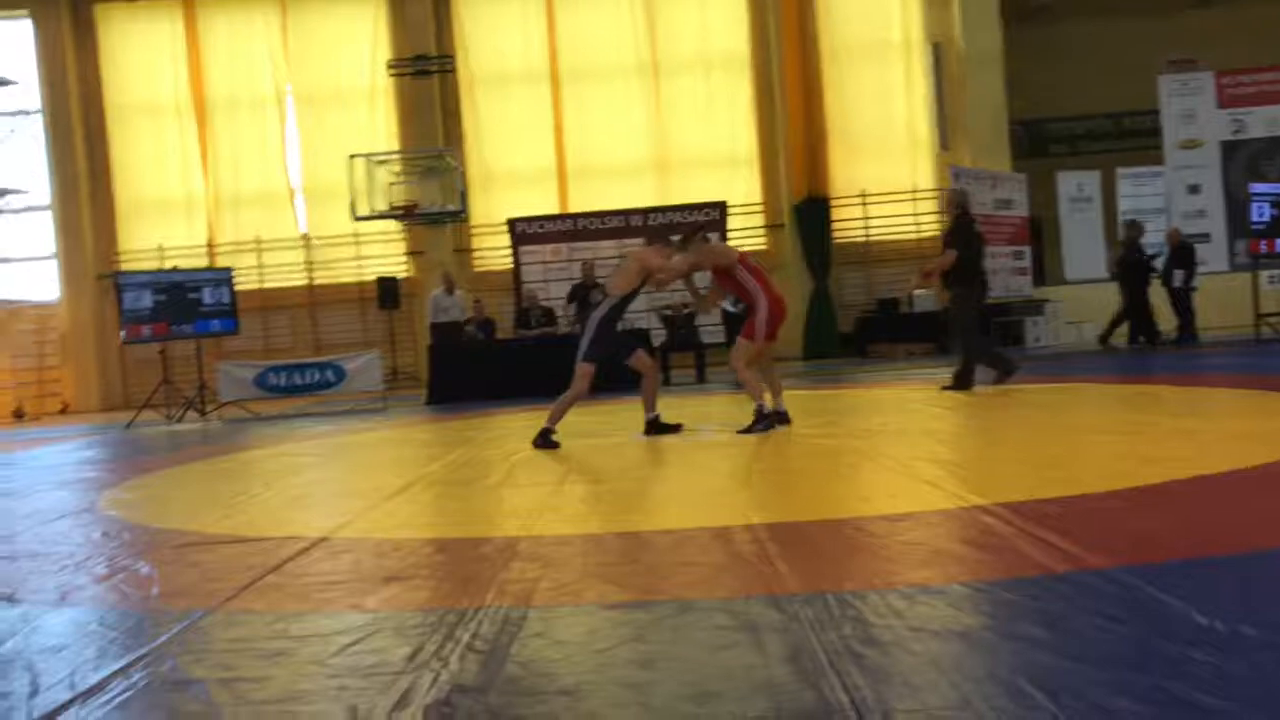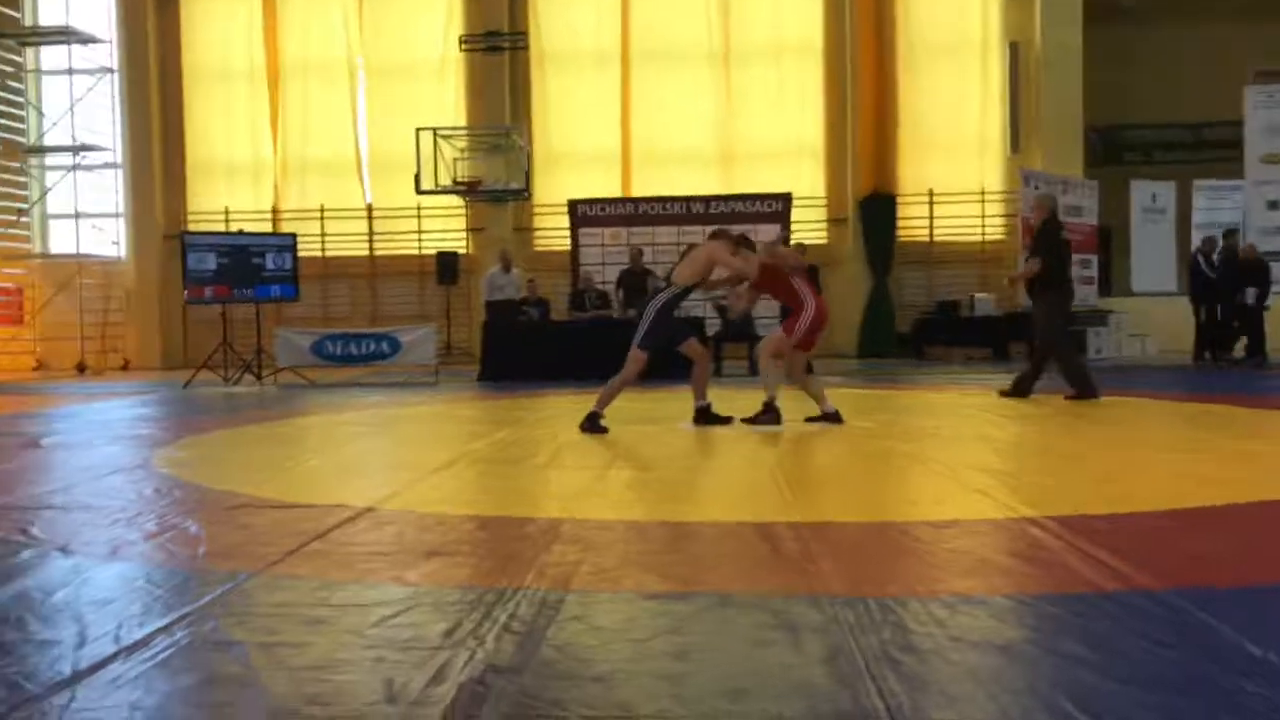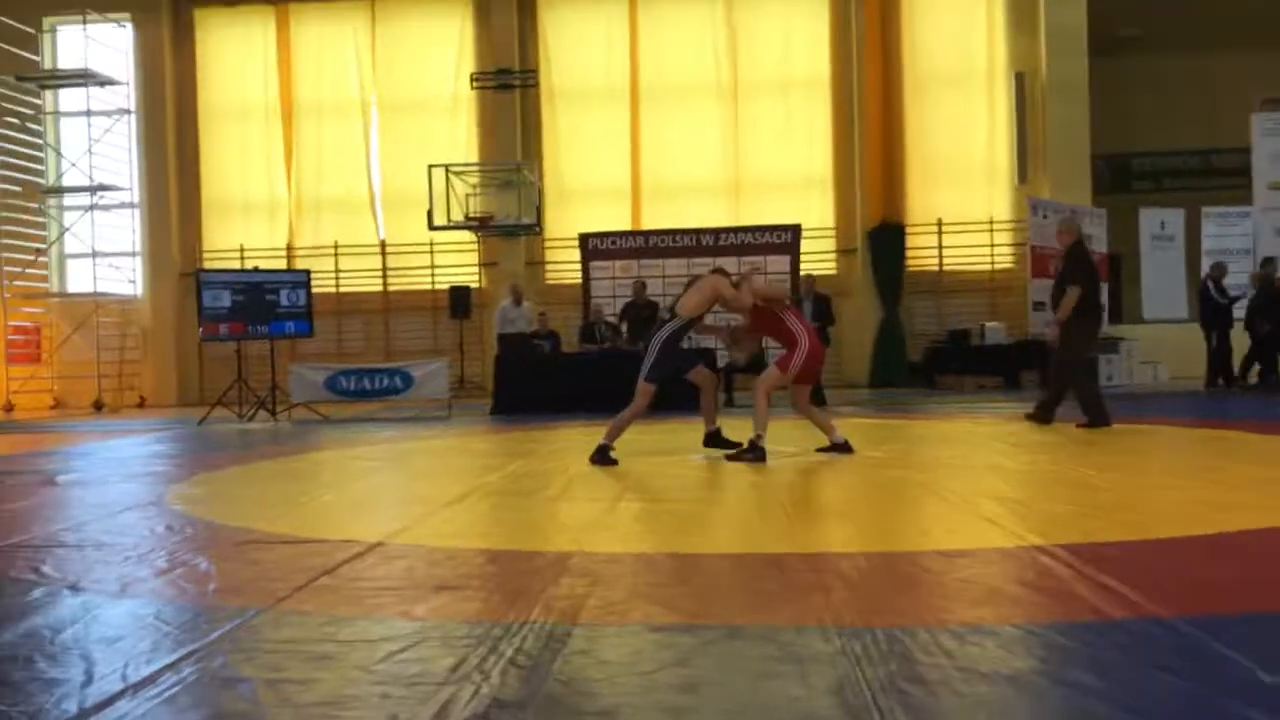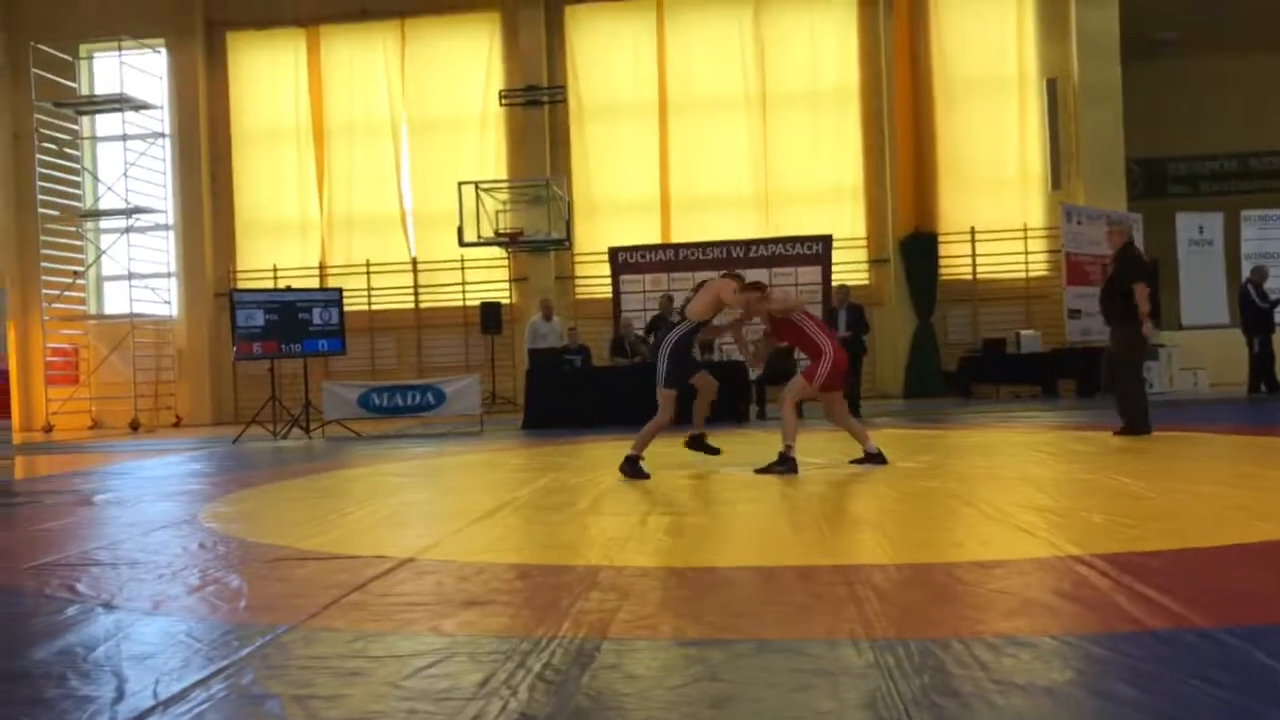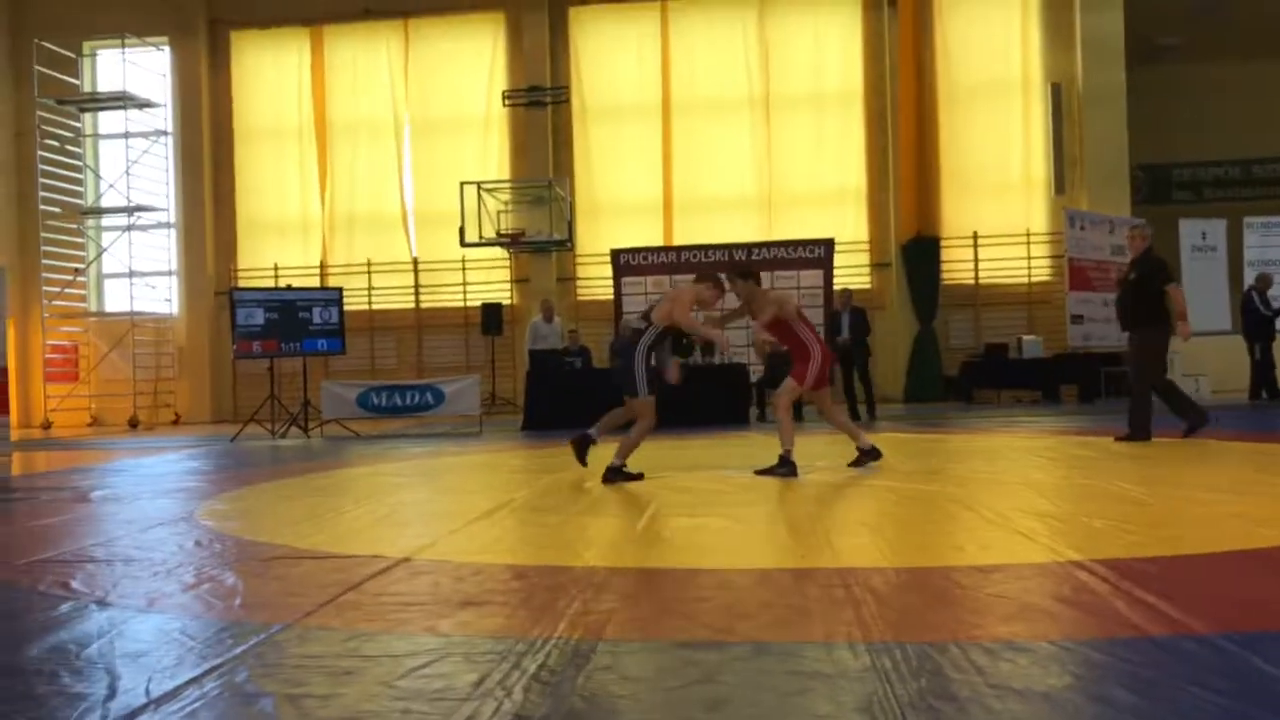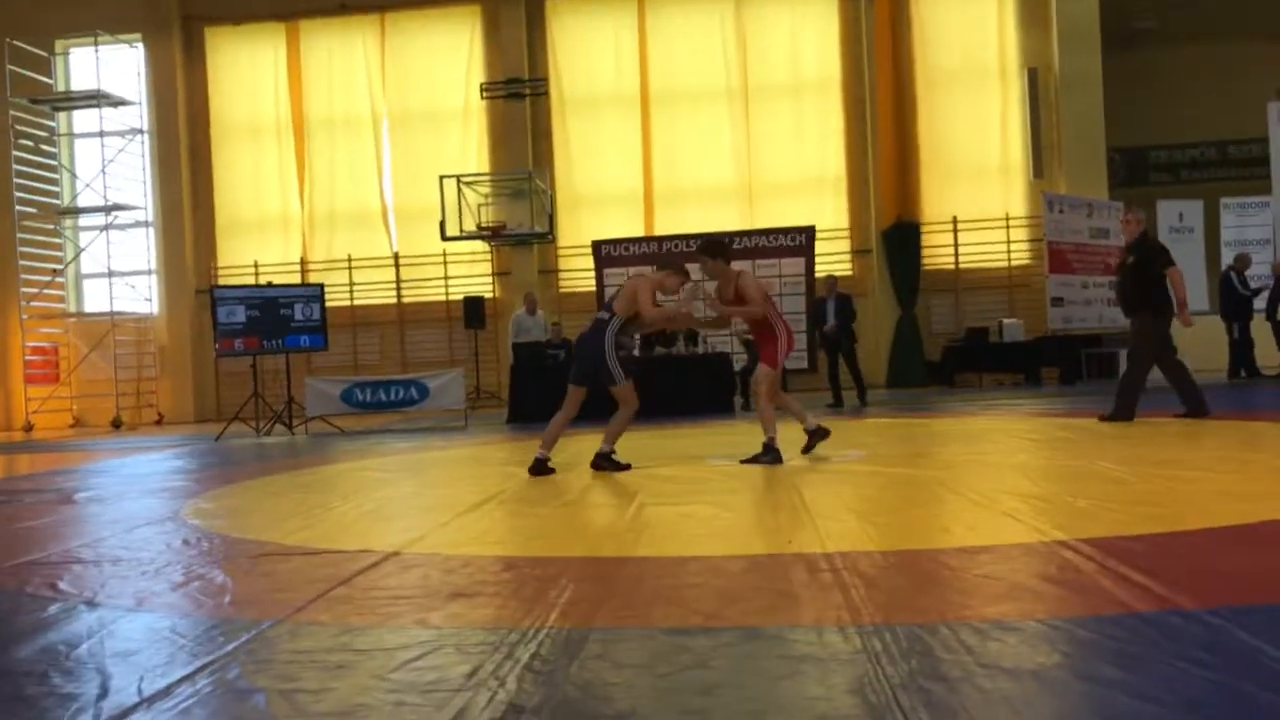
dt=0.2s
person 1, frame 1
left shoulder: (958, 227)
right shoulder: (971, 226)
left elbow: (950, 258)
left wrist: (929, 271)
right wrist: (938, 271)
left hip: (963, 287)
right hip: (974, 285)
left knee: (966, 332)
right knee: (970, 333)
left ankle: (1003, 365)
right ankle: (962, 379)
person 1, frame 2
left shoulder: (1045, 233)
right shoulder: (1058, 232)
left elbow: (1035, 266)
left wrist: (1015, 277)
left hip: (1050, 296)
right hip: (1059, 293)
left knee: (1057, 343)
right knee: (1042, 343)
left ankle: (1085, 387)
right ankle: (1022, 386)
person 1, frame 3
left shoulder: (1075, 258)
right shoulder: (1080, 255)
left elbow: (1073, 293)
left wrist: (1056, 322)
left hip: (1079, 322)
right hip: (1080, 321)
left knee: (1077, 370)
right knee: (1061, 368)
left ankle: (1098, 416)
right ankle: (1045, 411)
person 1, frame 4
left shoulder: (1130, 259)
right shoulder: (1122, 258)
left elbow: (1140, 289)
left wrist: (1145, 319)
right wrist: (1105, 280)
left hip: (1131, 326)
right hip: (1122, 325)
left knee: (1127, 375)
right knee: (1118, 372)
left ankle: (1138, 424)
right ankle: (1132, 421)
person 1, frame 5
left shoulder: (1153, 264)
right shoulder: (1136, 265)
left elbow: (1173, 291)
left wrist: (1181, 320)
right wrist: (1120, 284)
left hip: (1151, 331)
right hip: (1141, 332)
left knee: (1140, 381)
right knee: (1155, 380)
left ankle: (1139, 430)
right ankle: (1195, 416)
person 1, frame 6
left shoulder: (1151, 247)
right shoulder: (1131, 250)
left elbow: (1174, 274)
left wrist: (1182, 307)
right wrist: (1118, 269)
left hip: (1151, 314)
right hip: (1143, 315)
left knee: (1137, 362)
right knee: (1167, 361)
left ankle: (1123, 410)
right ankle: (1196, 404)
person 2, frame 1
left shoulder: (642, 264)
right shoulder: (641, 257)
left elbow: (659, 281)
right elbow: (672, 270)
left hip: (610, 328)
right hip: (597, 326)
left knee: (650, 368)
right knee: (580, 387)
left ankle: (652, 422)
right ankle: (544, 432)
person 2, frame 2
left shoulder: (703, 254)
right shoulder: (712, 251)
left elbow: (703, 285)
right elbow: (744, 269)
left wrist: (730, 280)
left hip: (667, 314)
right hip: (655, 312)
left knee: (702, 356)
right knee: (631, 371)
left ankle: (702, 411)
right ankle: (592, 416)
person 2, frame 3
left shoulder: (702, 285)
right shoulder: (717, 281)
left elbow: (694, 325)
right elbow: (744, 303)
right wrist: (746, 287)
left hip: (671, 344)
right hip: (661, 343)
left knee: (709, 380)
right knee: (640, 404)
left ankle: (712, 435)
right ankle: (602, 449)
person 2, frame 4
left shoulder: (709, 289)
right shoulder: (726, 284)
right elbow: (735, 305)
left hip: (680, 347)
right hip: (671, 347)
left knee: (710, 387)
right knee: (666, 414)
left ankle: (696, 436)
right ankle: (631, 459)
person 2, frame 5
left shoulder: (679, 297)
right shoulder: (688, 293)
right elbow: (679, 318)
right wrist: (710, 333)
left hip: (629, 348)
right hip: (636, 352)
left knee: (633, 409)
right knee: (647, 419)
left ankle: (588, 437)
right ankle: (615, 468)
person 2, frame 6
left shoulder: (641, 285)
right shoulder: (645, 283)
left elbow: (636, 325)
right elbow: (648, 316)
left wrist: (674, 321)
right wrist: (678, 310)
left hip: (587, 342)
right hip: (603, 342)
left knee: (569, 408)
right knee: (629, 404)
left ankle: (540, 460)
right ankle: (603, 455)
person 3, frame 1
left shoulder: (717, 250)
right shoulder: (718, 274)
right elbow: (705, 307)
right wrist: (688, 283)
left hip: (765, 307)
right hip: (772, 307)
left knee: (737, 362)
right knee: (762, 363)
left ankle: (763, 415)
right ankle: (779, 412)
person 3, frame 2
left shoulder: (770, 258)
right shoulder: (755, 282)
left elbow: (799, 263)
right elbow: (738, 311)
left wrist: (772, 254)
left hip: (810, 310)
right hip: (808, 313)
left knee: (764, 350)
right knee: (793, 372)
left ankle: (770, 408)
right ankle: (830, 412)
person 3, frame 3
left shoulder: (757, 296)
right shoulder: (752, 325)
left elbow: (783, 294)
left wrist: (751, 285)
left hip: (805, 346)
right hip: (810, 350)
left knee: (761, 387)
right knee: (801, 405)
left ankle: (757, 447)
right ankle: (839, 442)
person 3, frame 4
left shoulder: (775, 307)
right shoulder: (772, 330)
left elbow: (795, 304)
right wrist: (737, 333)
left hip: (828, 356)
right hip: (832, 358)
left knee: (788, 397)
right knee: (836, 413)
left ankle: (787, 458)
right ankle: (873, 452)
person 3, frame 5
left shoulder: (772, 299)
right shoulder: (751, 307)
right elbow: (724, 319)
left hip: (814, 355)
right hip: (808, 357)
left knee: (781, 401)
right knee: (826, 409)
left ankle: (787, 462)
right ankle: (868, 448)
person 3, frame 6
left shoulder: (745, 280)
right shoulder: (722, 287)
left elbow: (759, 310)
right elbow: (725, 321)
left wrist: (724, 309)
left hip: (778, 337)
right hip: (766, 339)
left knee: (760, 389)
right knee: (771, 393)
left ankle: (771, 449)
right ankle: (813, 428)
